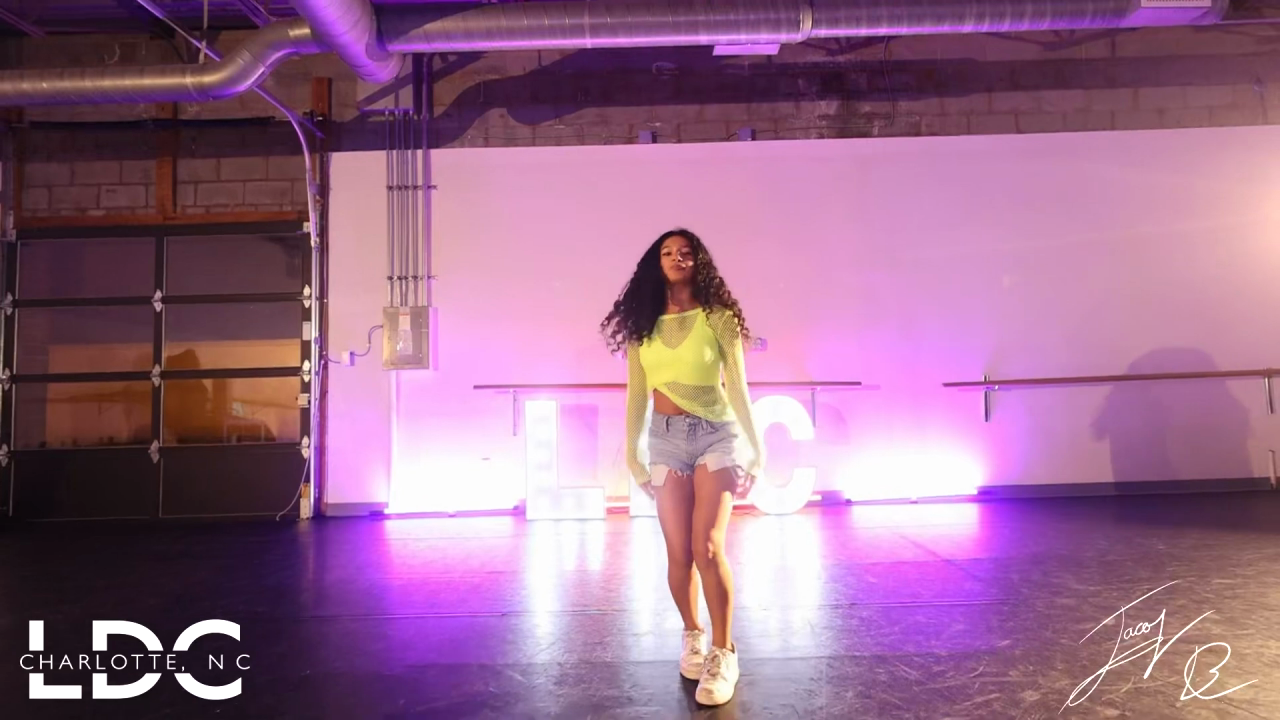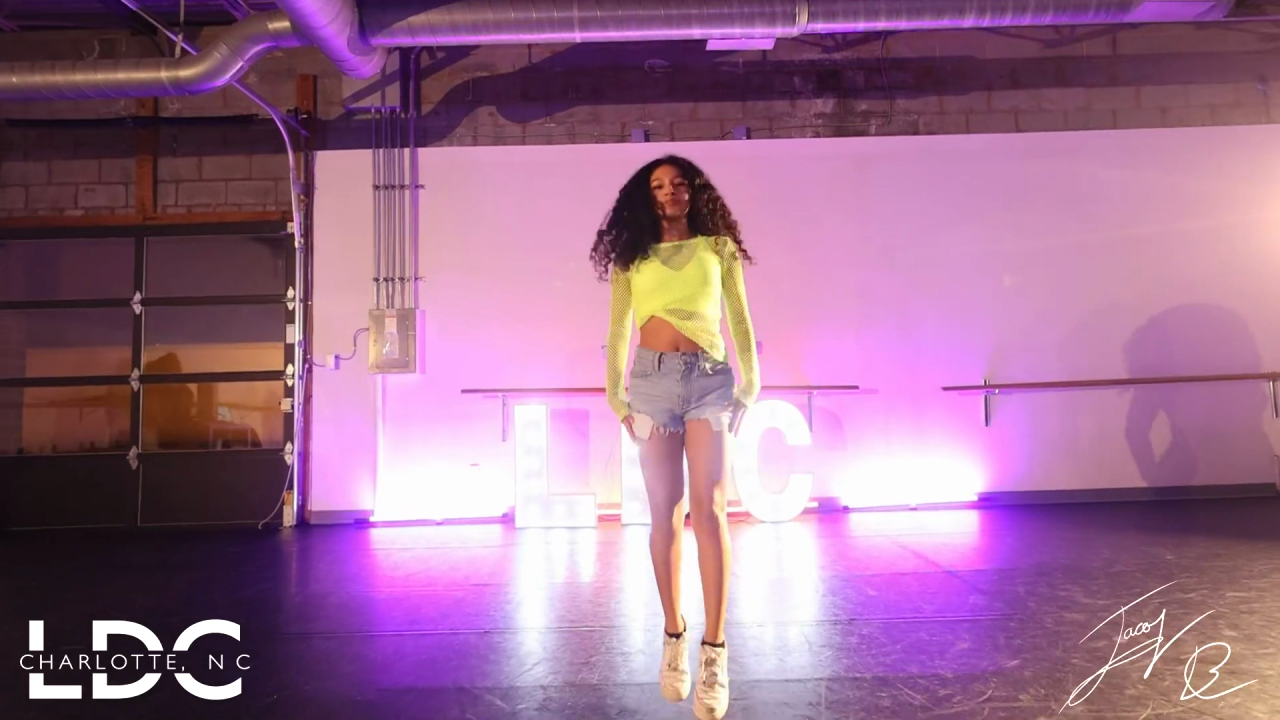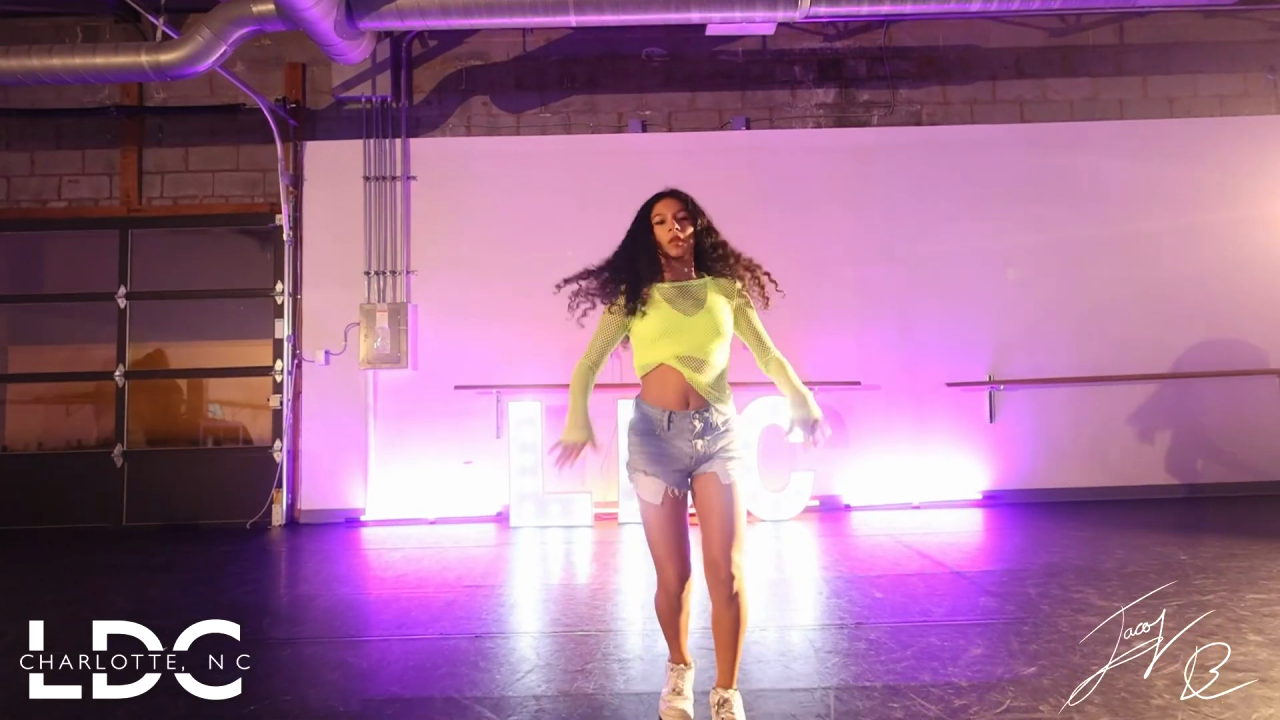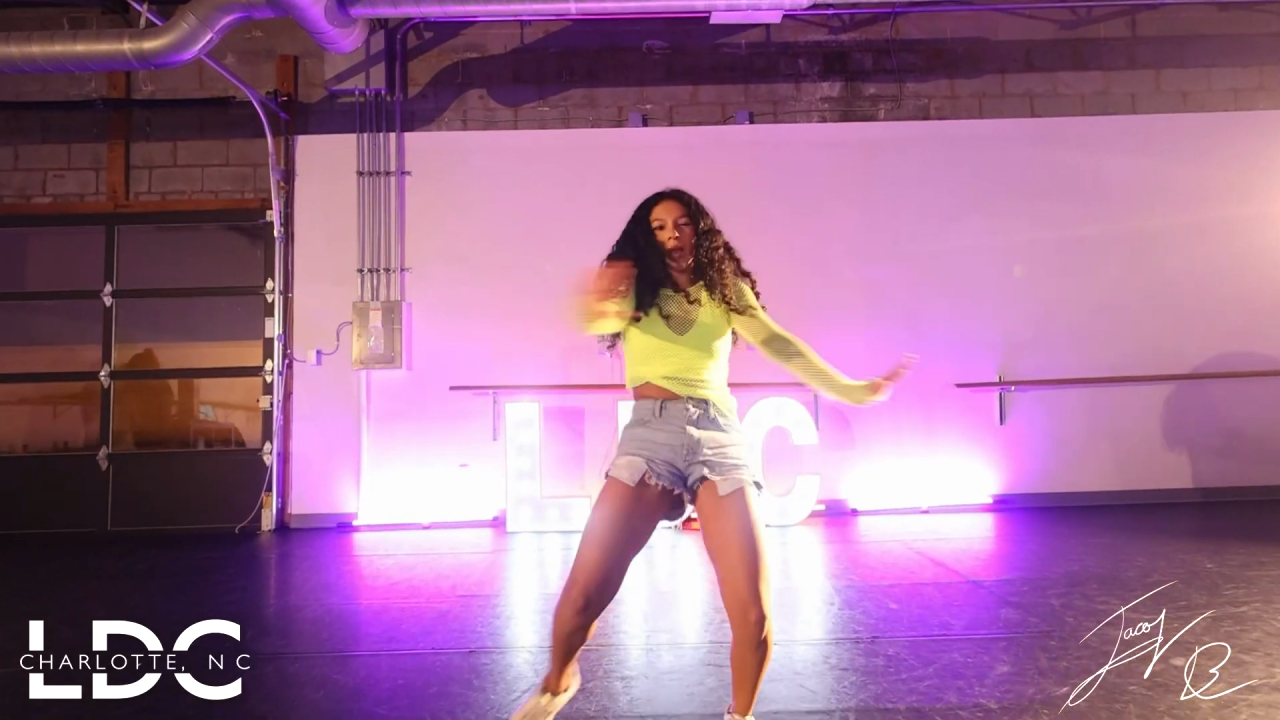
dt=0.3s
person 1, frame 1
left shoulder: (719, 318)
right shoulder: (644, 325)
left elbow: (737, 389)
right elbow: (637, 394)
left wrist: (756, 453)
right wrist: (632, 458)
left hip: (715, 436)
right hip: (666, 439)
left knee: (707, 546)
right knee: (679, 553)
left ankle: (723, 652)
right ankle: (693, 635)
person 1, frame 2
left shoulder: (718, 247)
right shoulder: (632, 256)
left elbow: (740, 320)
right elbow: (618, 332)
left wrist: (749, 384)
right wrist: (615, 396)
left hip: (711, 380)
right hip: (652, 381)
left knee: (708, 509)
right knee: (665, 512)
left ankle: (714, 650)
right ankle: (675, 638)
person 1, frame 3
left shoulder: (727, 289)
right shoulder: (632, 296)
left elbow: (767, 354)
right elbow: (589, 362)
left wrist: (803, 401)
right wrist: (576, 417)
left hip: (718, 434)
right hip: (656, 435)
left knee: (725, 572)
right knee: (672, 577)
right ankle: (678, 666)
person 1, frame 4
left shoulder: (727, 290)
right shoulder: (643, 291)
left elbow: (777, 342)
right elbow: (600, 317)
left wrist: (850, 388)
right wrist: (602, 303)
left hip: (722, 443)
right hip: (652, 438)
left knee: (753, 617)
right knee: (588, 585)
